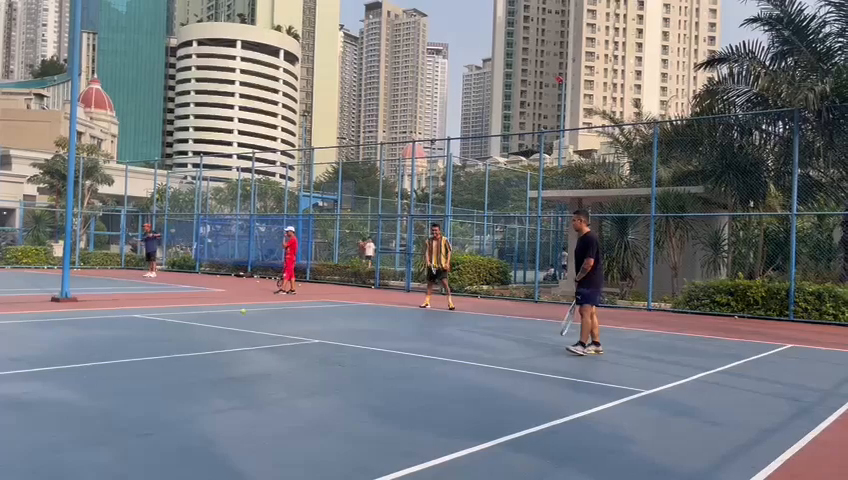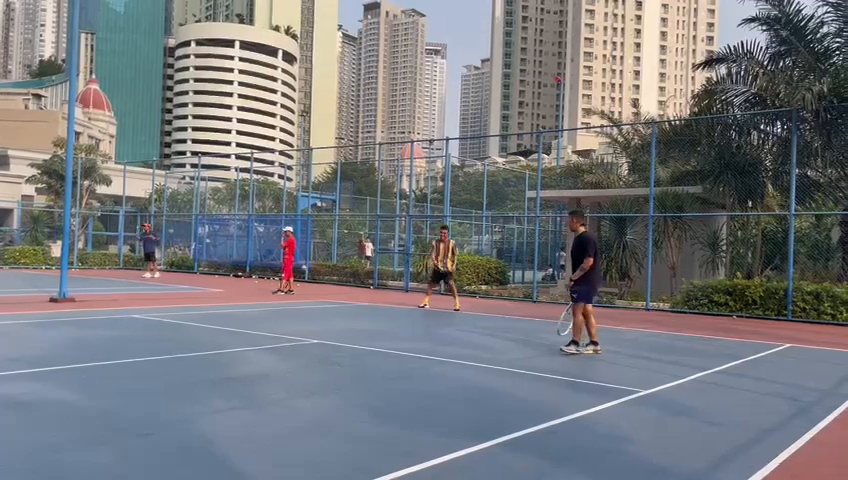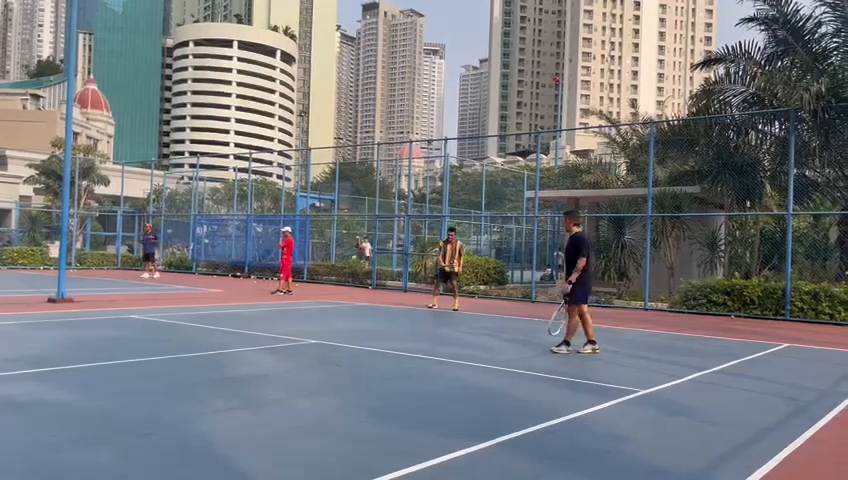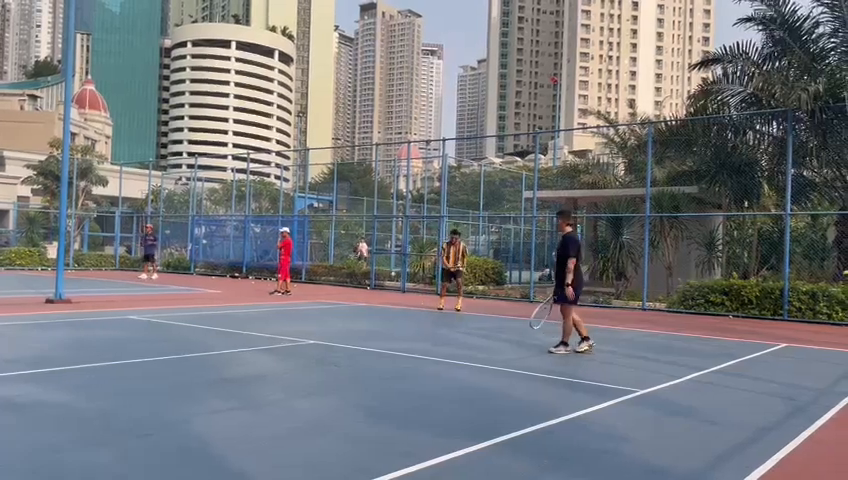
dt=0.2s
person 1, frame 1
left shoulder: (590, 238)
right shoulder: (581, 238)
left elbow: (589, 263)
left wrist: (577, 279)
right wrist: (579, 280)
left hip: (590, 283)
right hip: (586, 283)
left knee: (585, 312)
right knee: (591, 313)
left ankle: (582, 344)
right ankle: (596, 344)
person 1, frame 2
left shoulder: (587, 238)
right shoulder: (578, 238)
left elbow: (588, 262)
left wrist: (572, 278)
right wrist: (575, 279)
left hip: (586, 282)
right hip: (583, 282)
left knee: (577, 310)
right knee: (587, 312)
left ankle: (575, 344)
right ankle: (594, 344)
person 1, frame 3
left shoulder: (580, 238)
right shoulder: (573, 238)
left elbow: (582, 262)
left wrist: (569, 281)
right wrist: (569, 281)
left hip: (579, 283)
right hip: (577, 283)
left knee: (573, 313)
right knee: (583, 312)
left ankle: (566, 344)
right ankle: (592, 343)
person 1, frame 4
left shoulder: (569, 238)
right shoulder: (568, 237)
left elbow: (571, 263)
left wrist: (568, 284)
right wrist: (564, 284)
left hip: (570, 283)
right hip: (563, 282)
left knee: (566, 313)
right knee: (569, 313)
left ankle: (564, 344)
right ankle: (586, 339)
